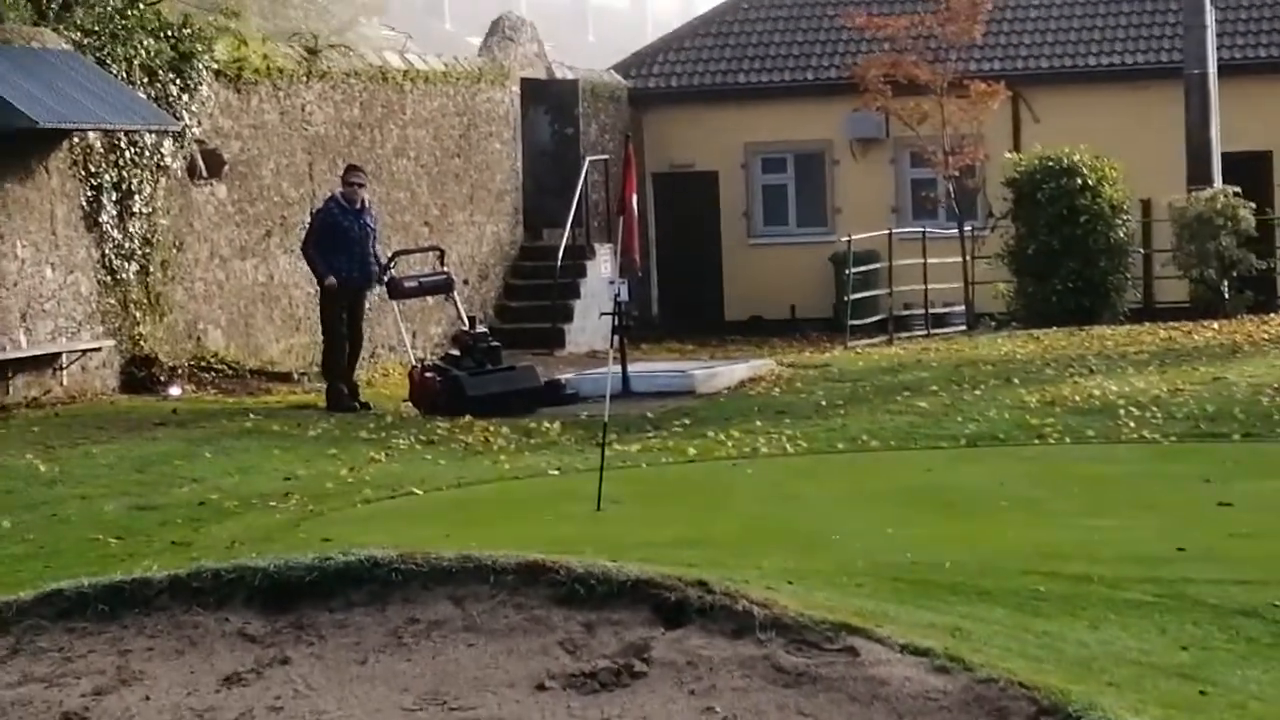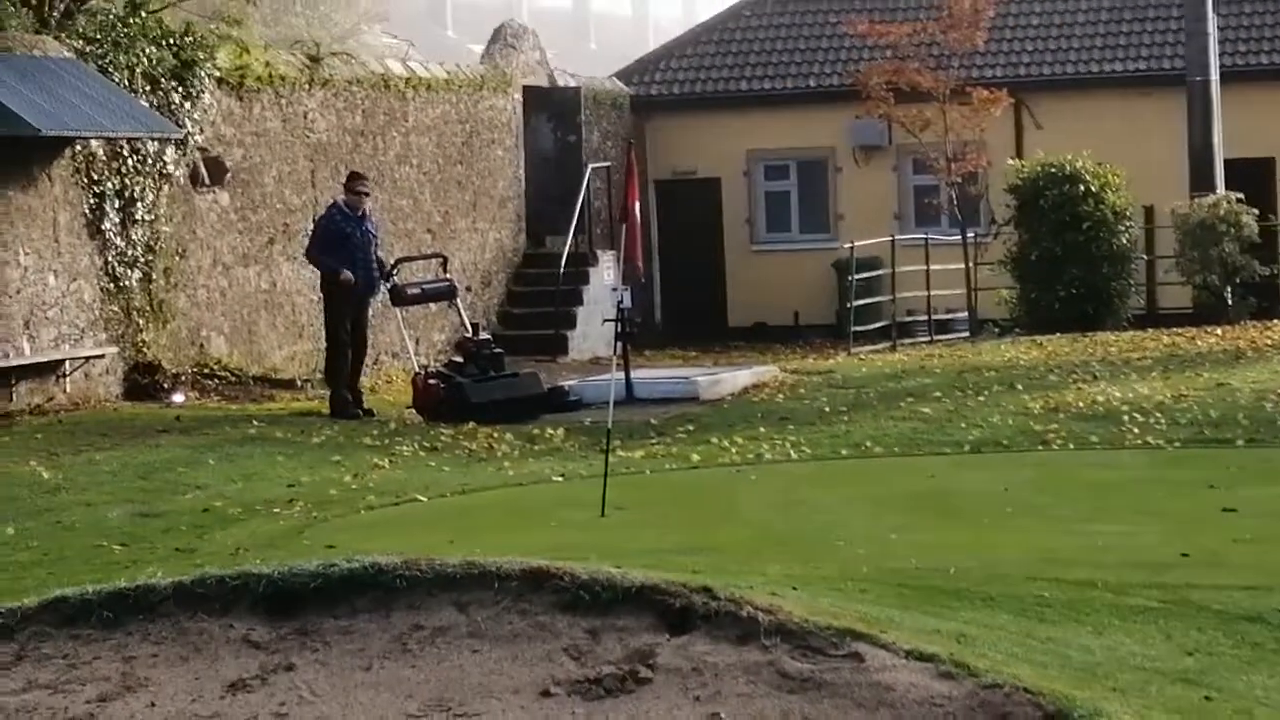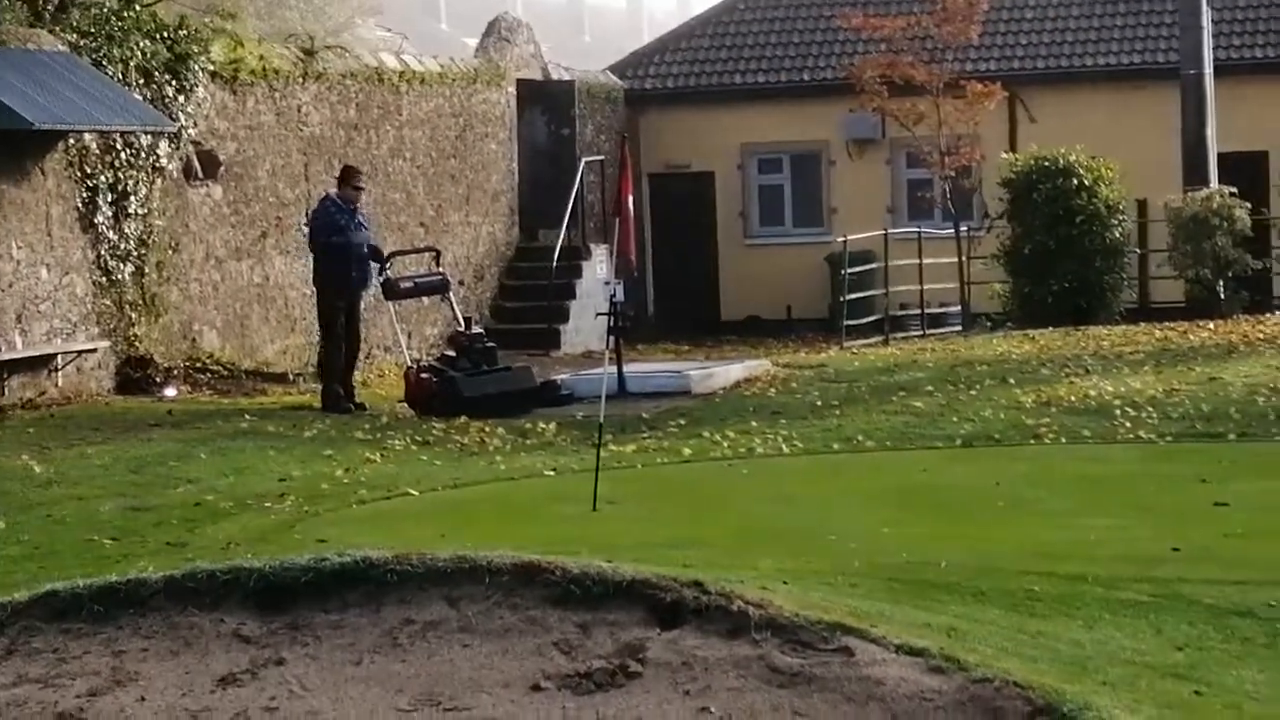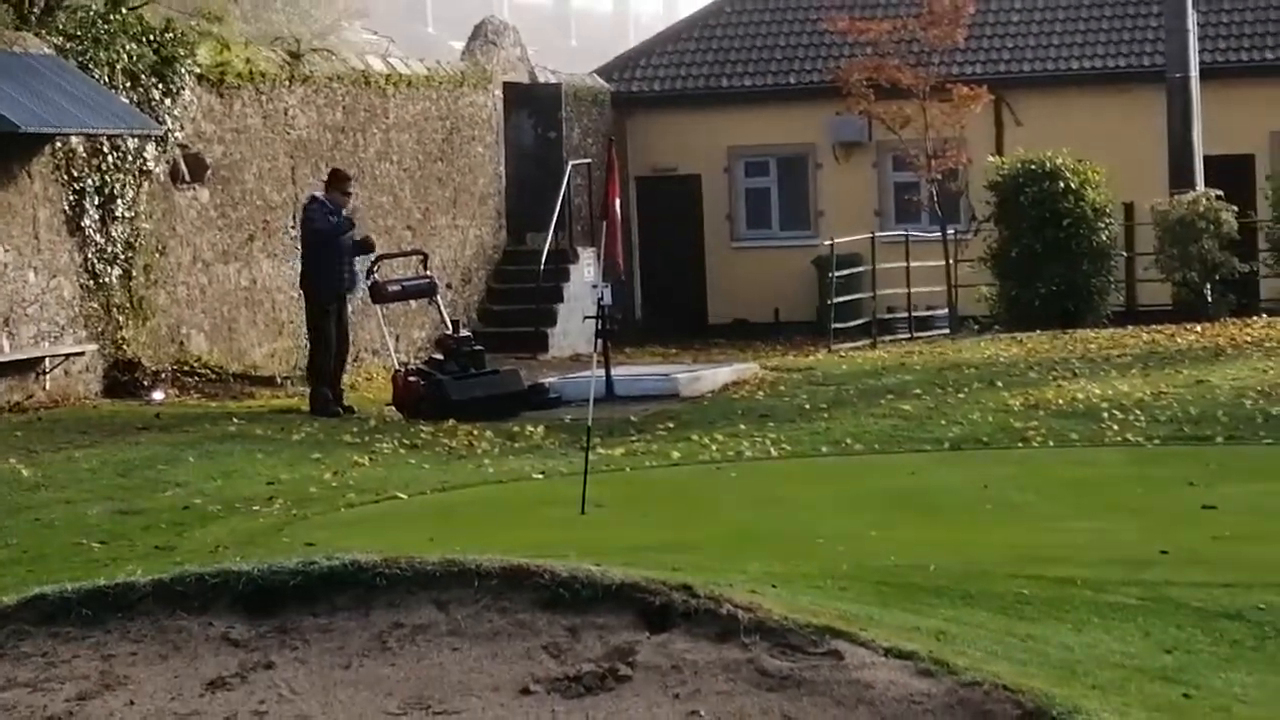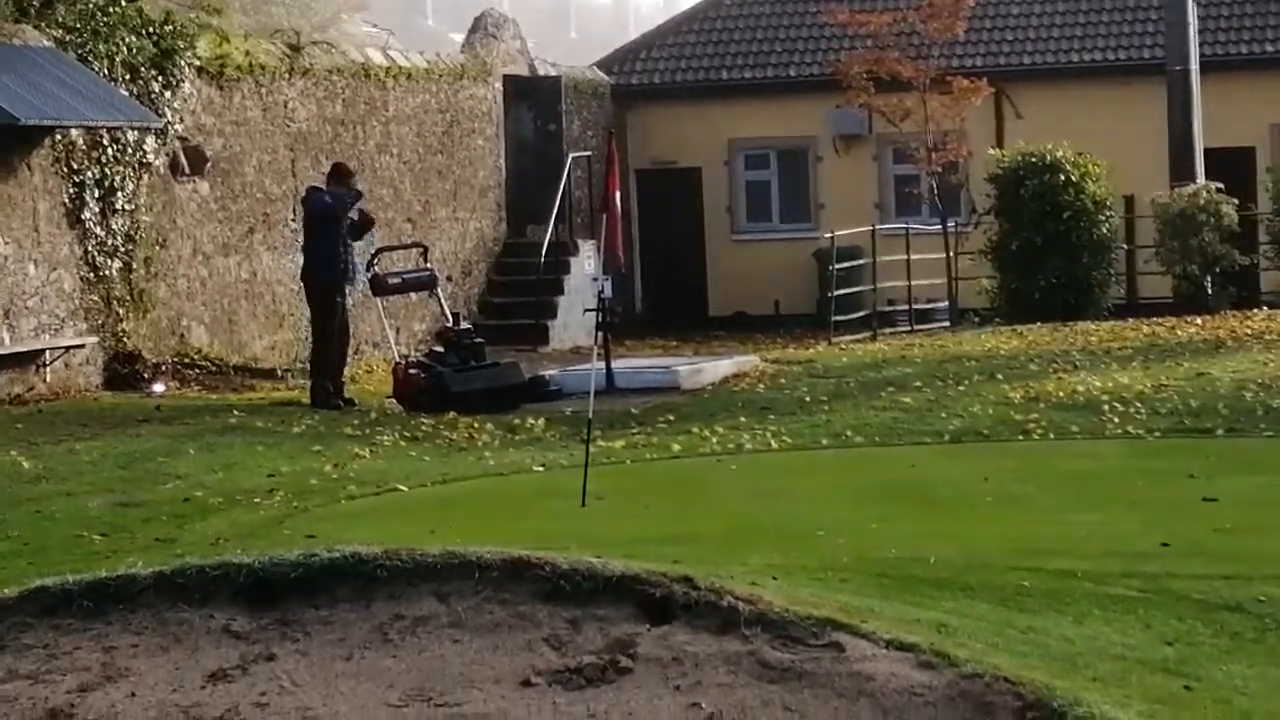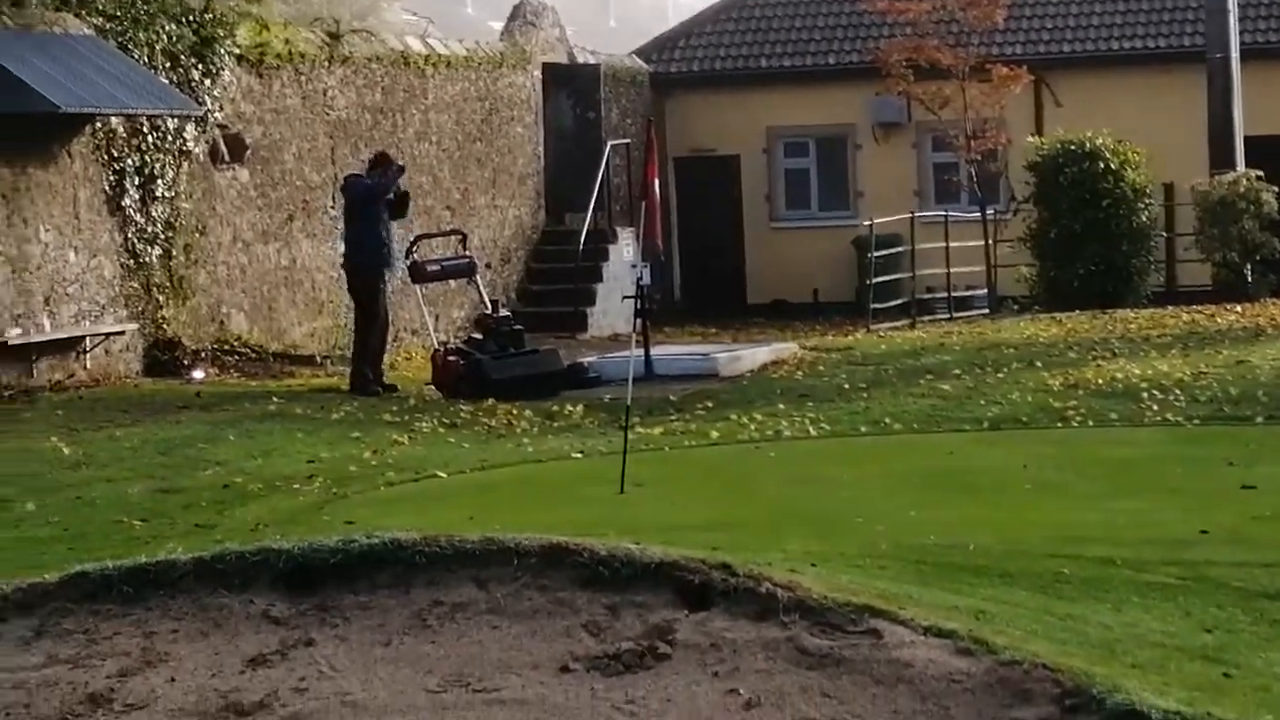
dt=0.1s
person 1, frame 1
left shoulder: (367, 213)
right shoulder: (328, 212)
right elbow: (309, 247)
left wrist: (379, 268)
right wrist: (324, 273)
left hip: (359, 287)
right hip: (335, 287)
left knee: (355, 339)
right knee: (336, 339)
left ankle: (349, 391)
right ankle: (336, 395)
person 1, frame 2
left shoulder: (368, 220)
right shoulder: (331, 219)
right elbow: (313, 253)
left wrist: (383, 270)
right wrist: (336, 271)
left hip: (363, 293)
right hip: (339, 293)
left knee: (359, 346)
right knee: (339, 346)
left ankle: (353, 398)
right ankle: (339, 402)
person 1, frame 3
left shoulder: (357, 212)
right shoulder: (326, 211)
right elbow: (316, 243)
left wrist: (373, 251)
right wrist: (347, 243)
left hip: (353, 287)
right hip: (332, 286)
left knee: (352, 341)
right knee: (333, 341)
left ankle: (345, 393)
right ankle: (332, 396)
person 1, frame 4
left shoulder: (339, 214)
right shoulder: (315, 211)
left elbow: (346, 246)
right elbow: (318, 234)
left wrist: (362, 244)
right wrist: (347, 225)
left hip: (339, 289)
right hip: (319, 289)
left knee: (340, 344)
right knee: (323, 344)
left ankle: (334, 395)
right ankle: (320, 399)
person 1, frame 5
left shoulder: (338, 206)
right shoulder: (318, 201)
left elbow: (352, 233)
right elbow: (335, 212)
left wrist: (364, 221)
right wrist: (353, 196)
left hip: (335, 280)
right hip: (321, 280)
left knee: (340, 336)
right knee: (327, 335)
left ankle: (335, 388)
right ankle: (321, 392)
person 1, frame 6
left shoulder: (375, 192)
right shoulder: (358, 187)
left elbow: (394, 211)
right elbow: (381, 189)
left wrist: (400, 194)
right wrist: (395, 174)
left hip: (374, 265)
right hip: (363, 266)
left knee: (380, 322)
right knee: (370, 321)
left ankle: (374, 375)
right ankle: (361, 378)
